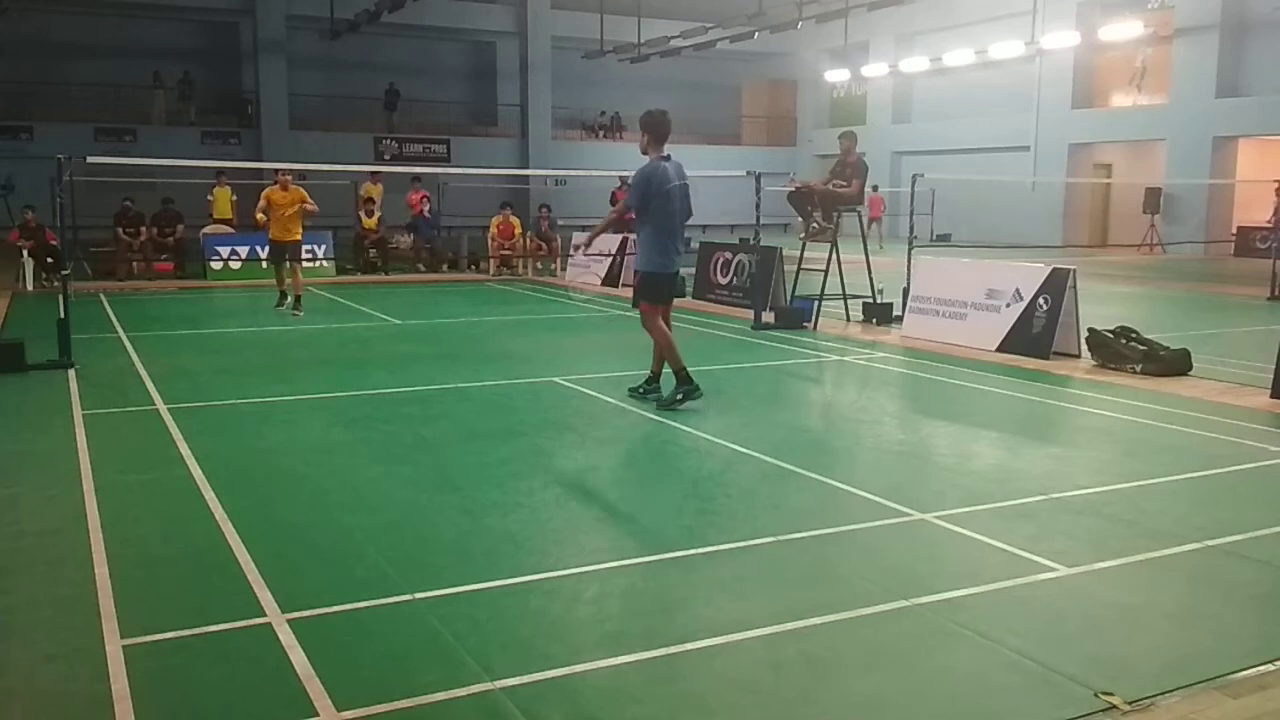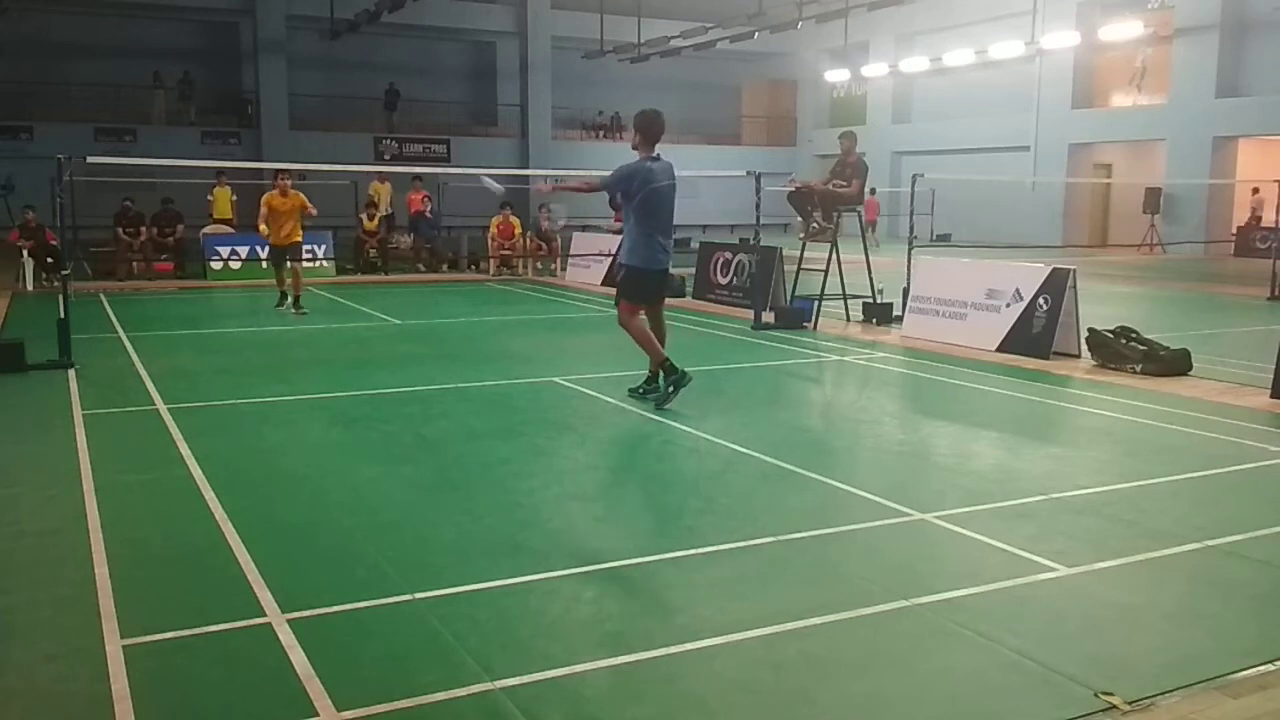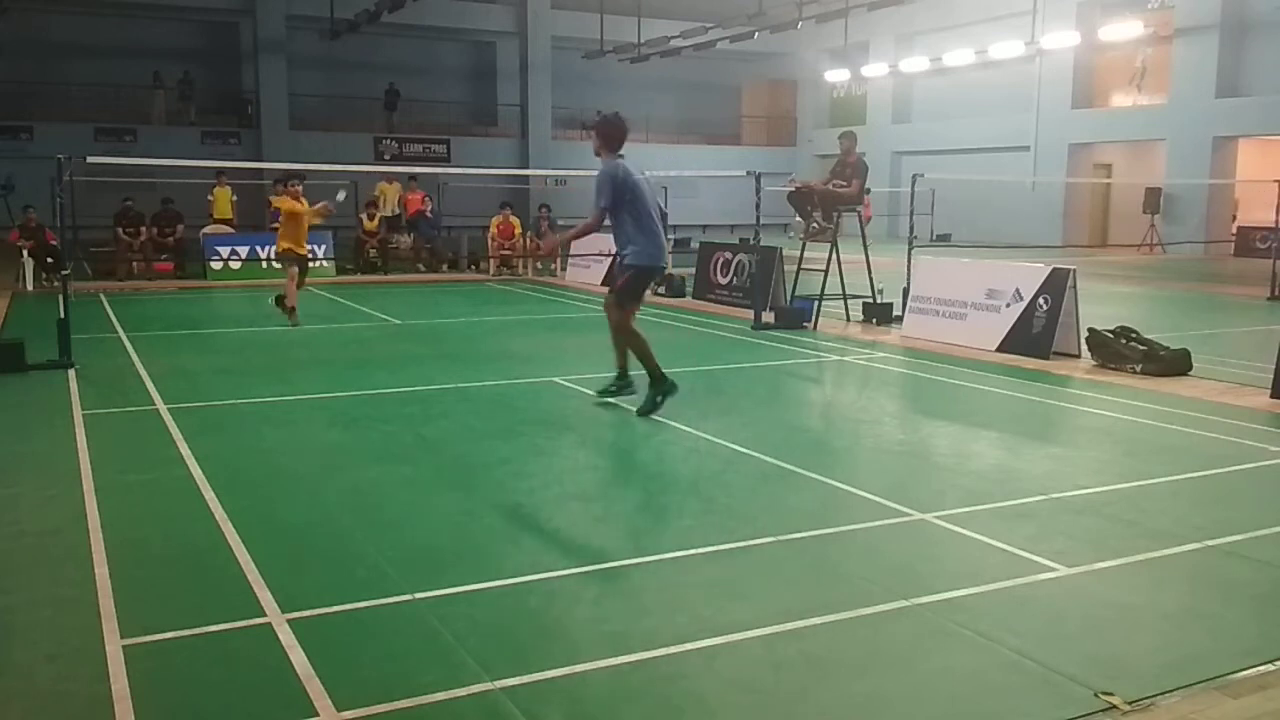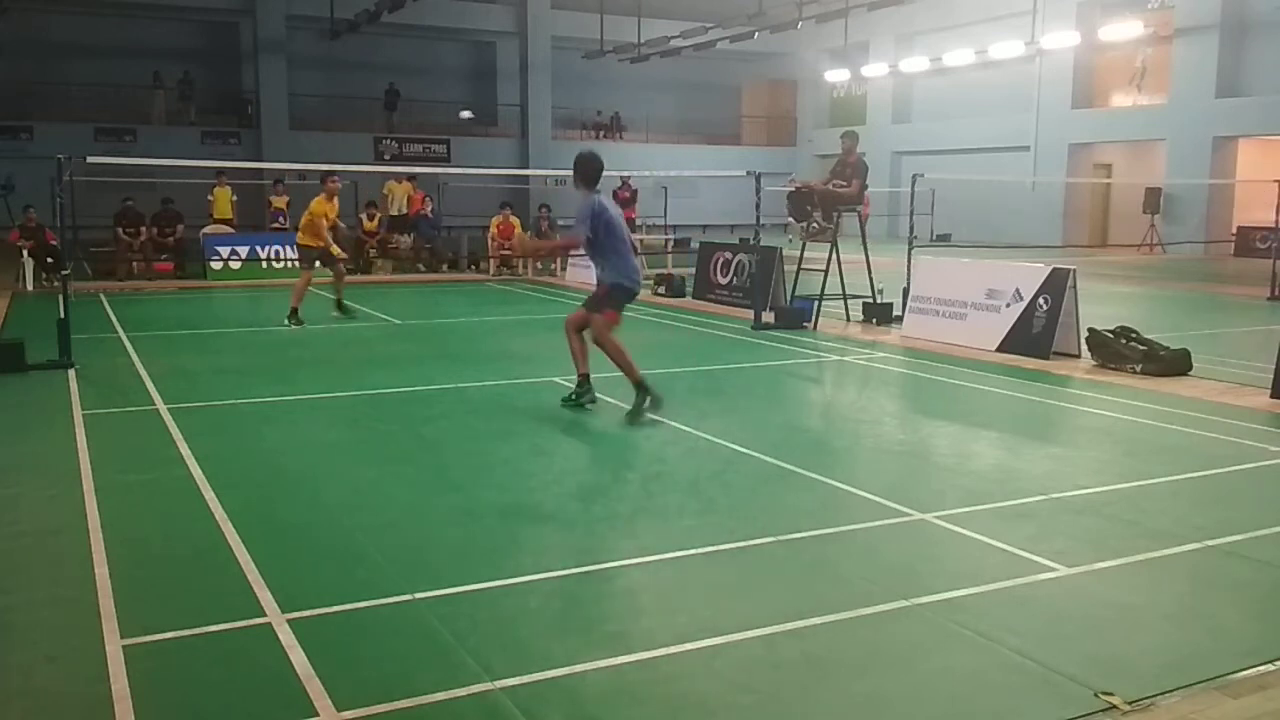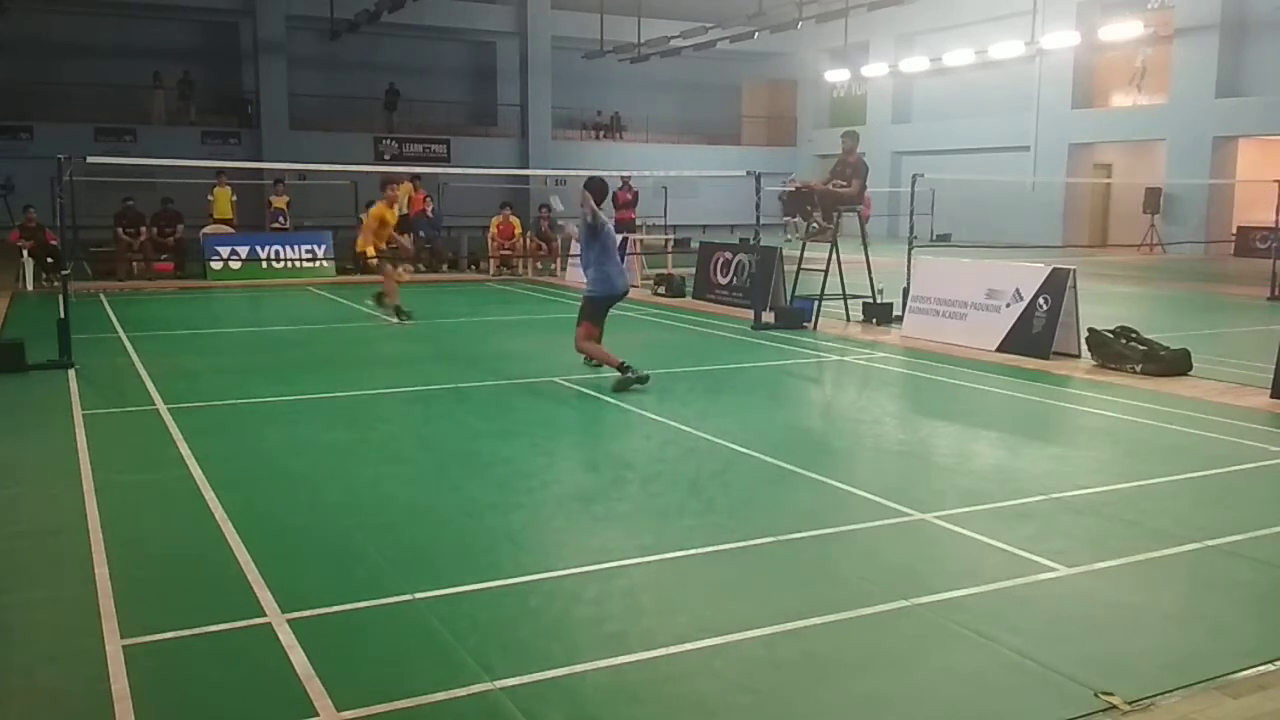
dt=0.5s
person 1, frame 1
left shoulder: (647, 173)
right shoulder: (678, 169)
left elbow: (619, 213)
right elbow: (687, 213)
left wrist: (590, 238)
left hip: (652, 260)
right hip: (671, 258)
left knee: (652, 320)
right knee: (660, 319)
left ankle: (685, 382)
right ankle: (653, 381)
person 1, frame 2
left shoulder: (633, 171)
right shoulder: (667, 169)
left elbow: (592, 186)
left wrist: (555, 186)
left hip: (637, 258)
right hip: (661, 256)
left knee: (627, 317)
right knee: (654, 316)
left ankle: (672, 371)
right ankle: (653, 379)
person 1, frame 3
left shoulder: (609, 172)
right shoulder: (627, 169)
left elbow: (595, 222)
right elbow: (657, 213)
left wrist: (561, 241)
left hip: (640, 256)
right hip: (647, 253)
left knee: (620, 319)
right knee: (612, 307)
left ankle: (660, 382)
right ankle: (623, 378)
person 1, frame 4
left shoulder: (589, 204)
right shoulder: (604, 203)
left elbow: (577, 241)
left wrist: (536, 248)
left hip: (619, 280)
right hip: (616, 279)
left knee: (600, 334)
right knee: (572, 324)
left ankle: (643, 392)
right ankle: (584, 387)
person 1, frame 5
left shoulder: (591, 218)
right shoulder: (601, 223)
left elbow: (598, 219)
left wrist: (590, 208)
left hip: (601, 287)
right hip: (619, 285)
left knee: (583, 343)
right knee: (598, 312)
left ankle: (627, 370)
right ankle: (597, 355)
